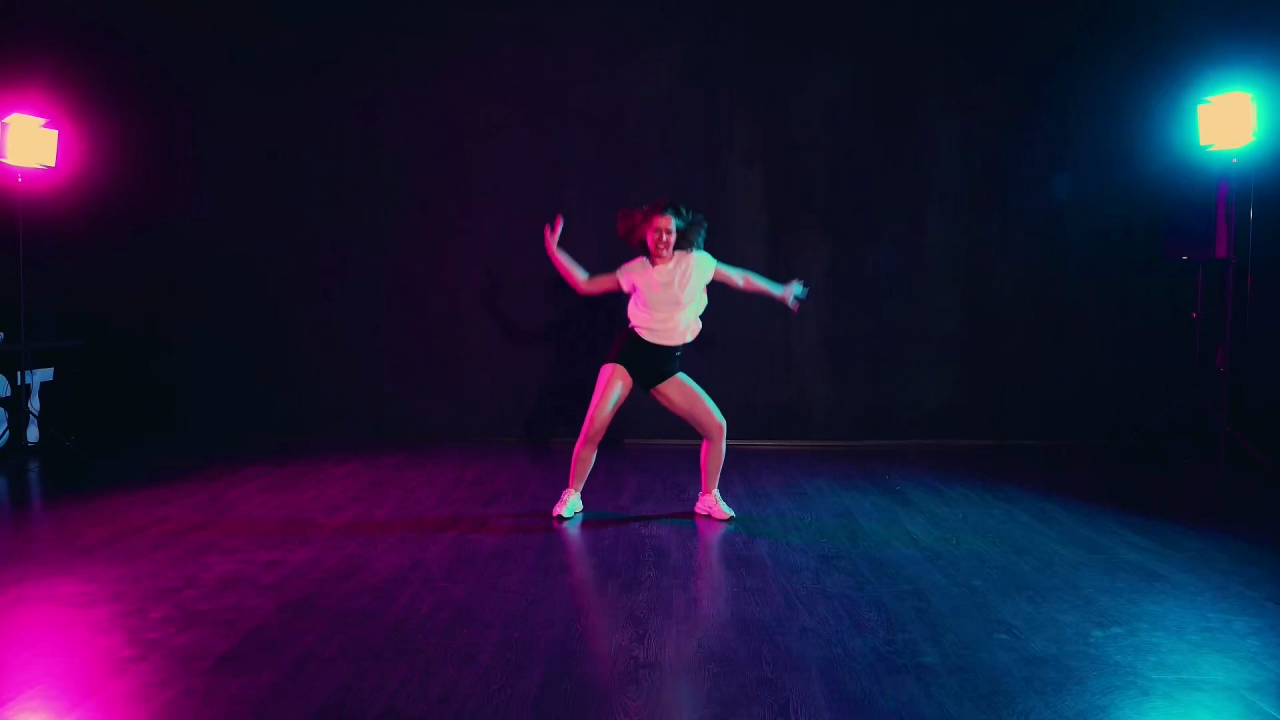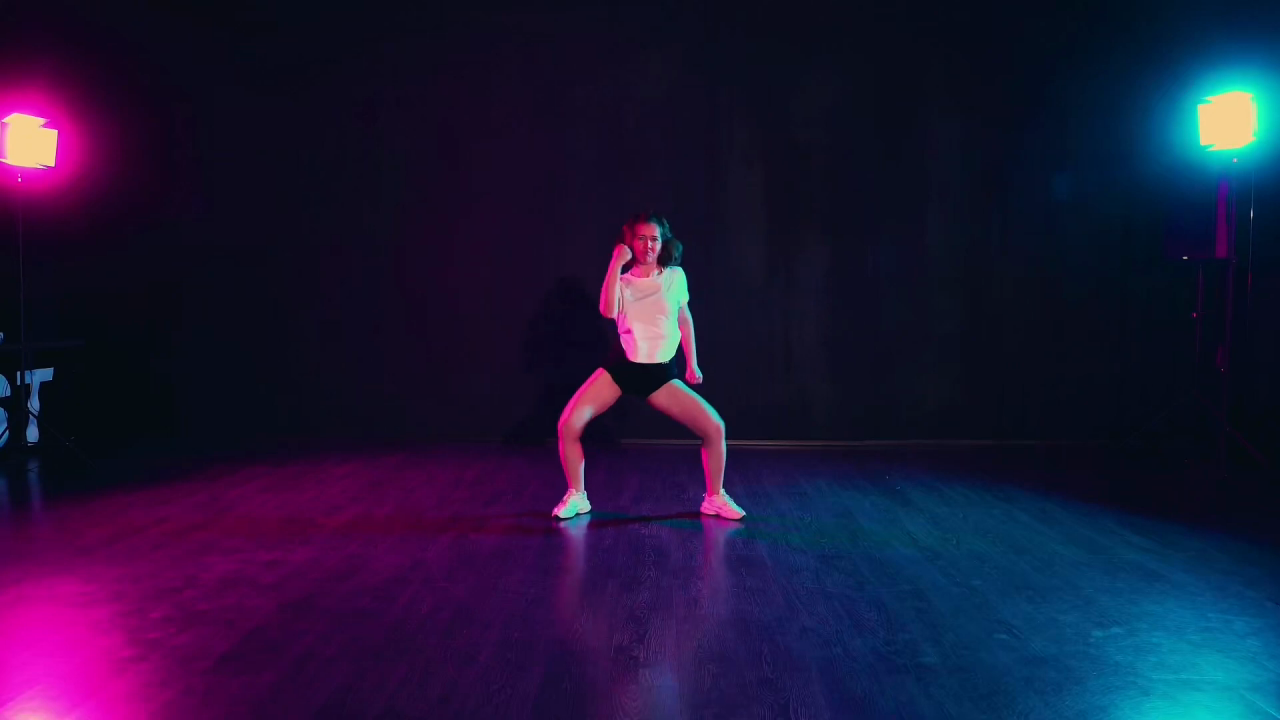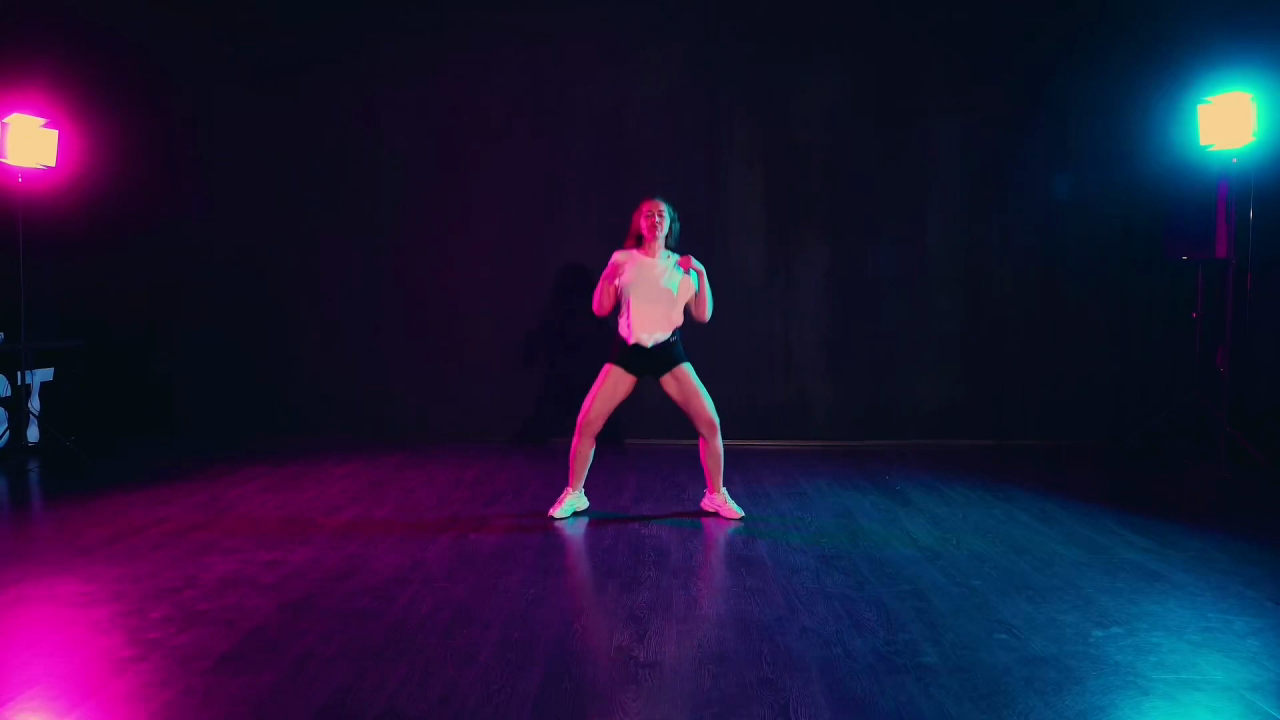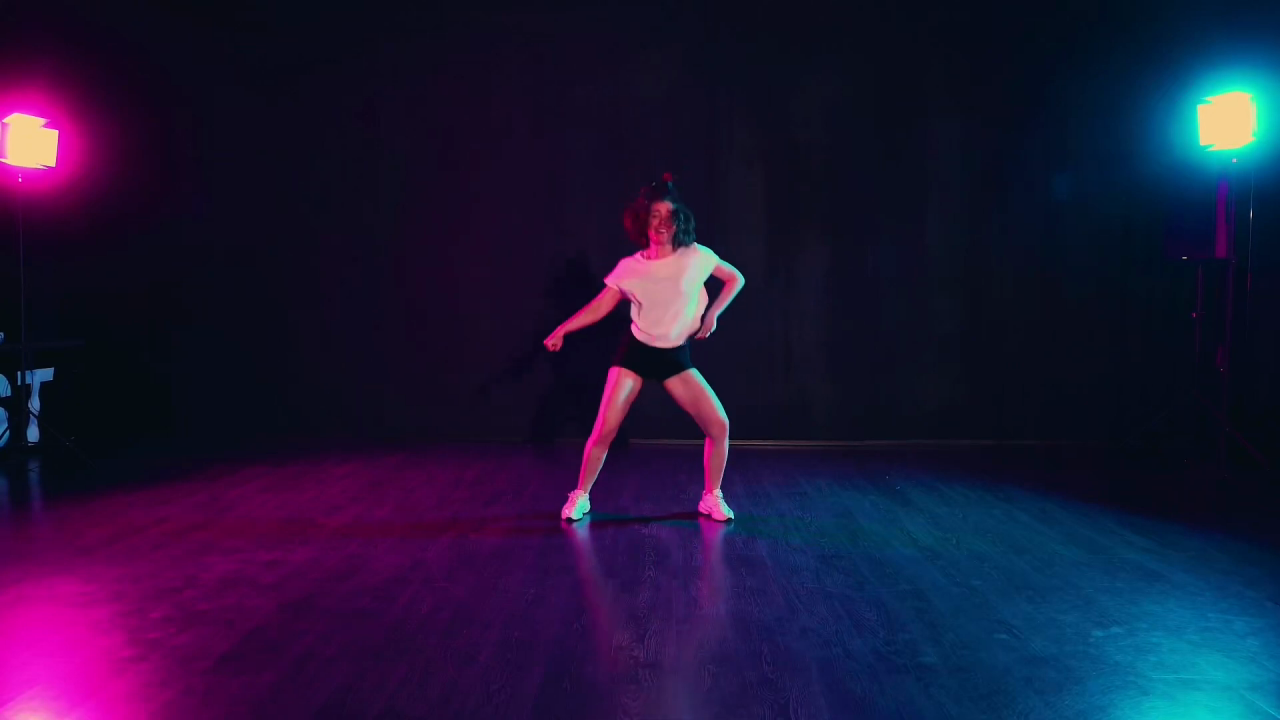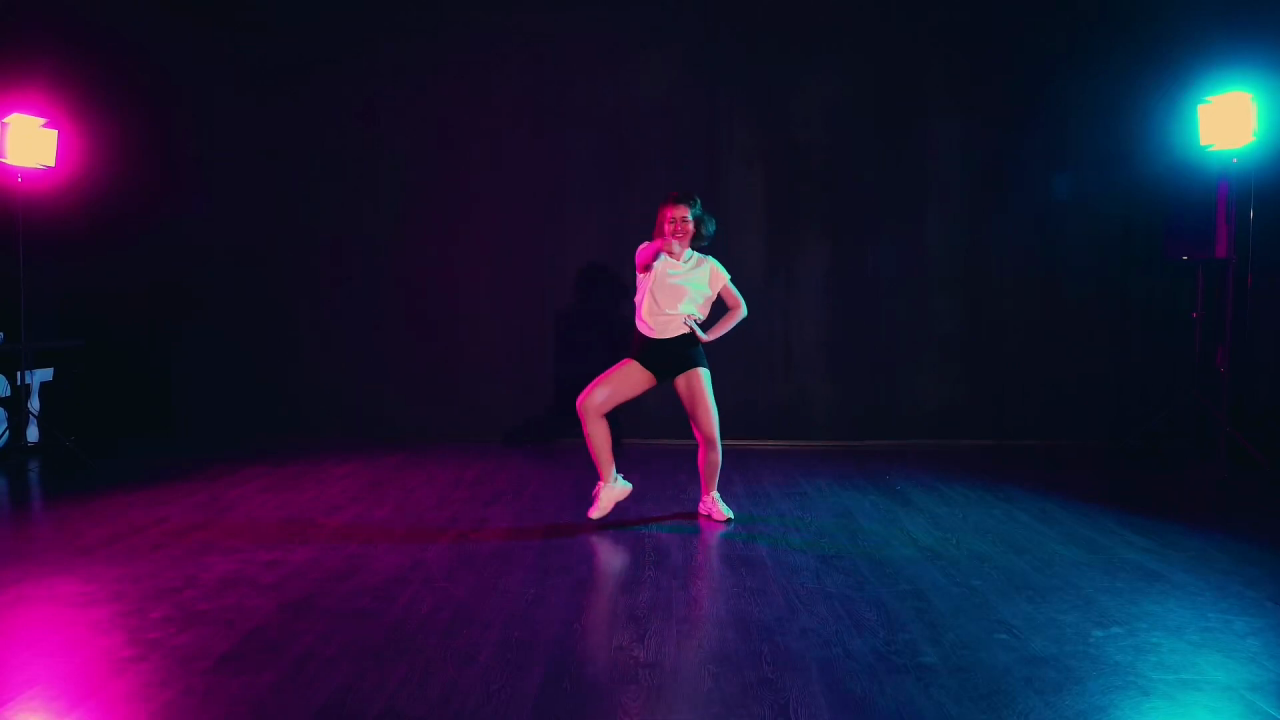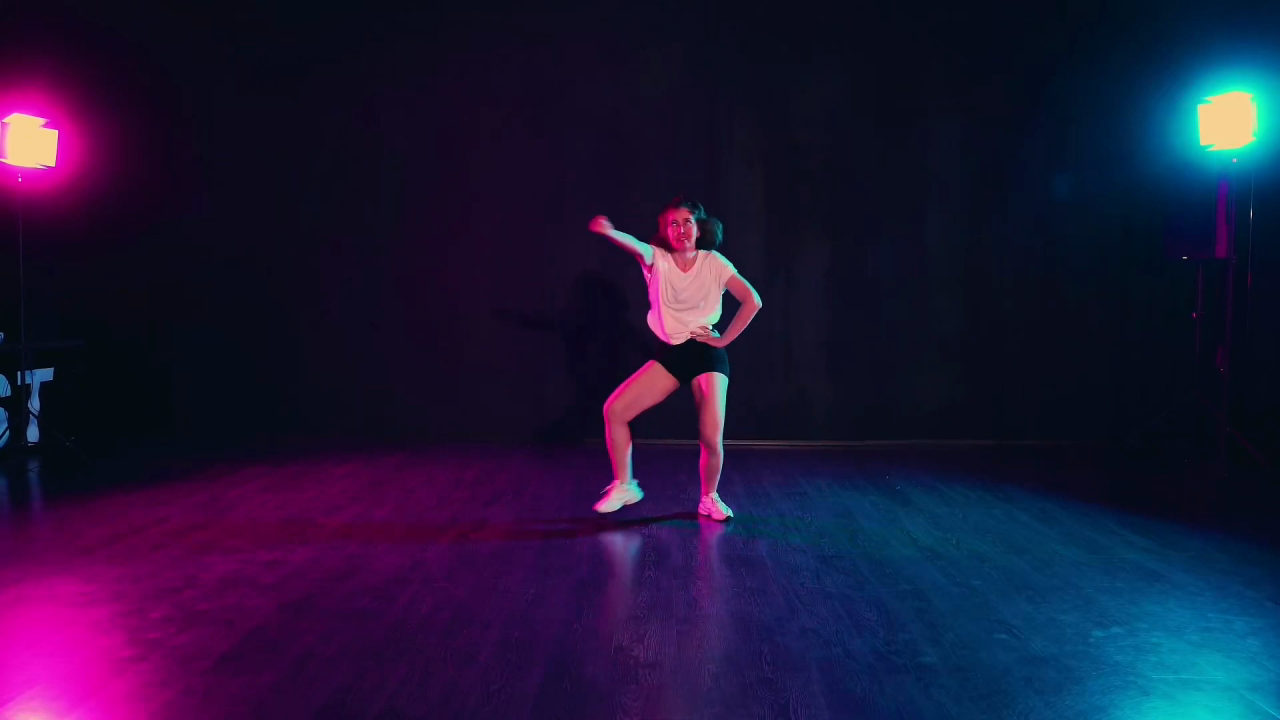
dt=0.5s
person 1, frame 1
left shoulder: (695, 262)
right shoulder: (637, 269)
left elbow: (736, 278)
right elbow: (585, 285)
left wrist: (779, 291)
right wrist: (554, 249)
left hip: (665, 365)
right hip: (631, 353)
left knee: (715, 428)
right knee: (593, 429)
left ankle: (708, 498)
right ankle: (571, 496)
person 1, frame 2
left shoulder: (676, 276)
right shoulder: (619, 278)
left elbow: (685, 319)
right elbow: (608, 310)
left wrist: (692, 363)
right wrist: (616, 265)
left hip: (660, 373)
right hip: (621, 368)
left knee: (714, 429)
right knee: (568, 426)
left ankle: (715, 498)
right ankle: (576, 495)
person 1, frame 3
left shoulder: (682, 265)
right shoulder: (621, 260)
left elbow: (703, 316)
right elbow: (600, 309)
left wrist: (701, 276)
right wrist: (611, 281)
left hip: (669, 352)
right hip: (628, 351)
left knee: (709, 422)
right knee: (587, 423)
left ankle: (717, 495)
right ankle: (574, 494)
person 1, frame 4
left shoulder: (696, 255)
right shoulder: (629, 267)
left elbow: (736, 279)
right elbow: (598, 307)
left wrist: (713, 314)
right wrist: (562, 330)
left hip: (675, 357)
right hip: (636, 352)
left knee: (719, 425)
right knee: (605, 430)
left ankle: (712, 496)
right ankle: (580, 495)
person 1, frame 5
left shoulder: (709, 267)
right shoulder: (649, 251)
left elbow: (739, 309)
right elbow: (646, 258)
left wrist: (708, 335)
right wrist: (663, 247)
left hip: (687, 352)
right hip: (647, 351)
left knee: (709, 436)
right knee: (587, 404)
left ankle: (709, 498)
right ankle: (610, 483)
person 1, frame 6
left shoulder: (715, 263)
right shoulder: (656, 259)
left elbow: (753, 302)
right elbow: (637, 247)
left wrist: (724, 339)
right wrist: (611, 232)
left hip: (706, 355)
right hip: (669, 354)
left knee: (711, 438)
right knee: (613, 410)
left ankle: (709, 498)
right ankle: (622, 486)
